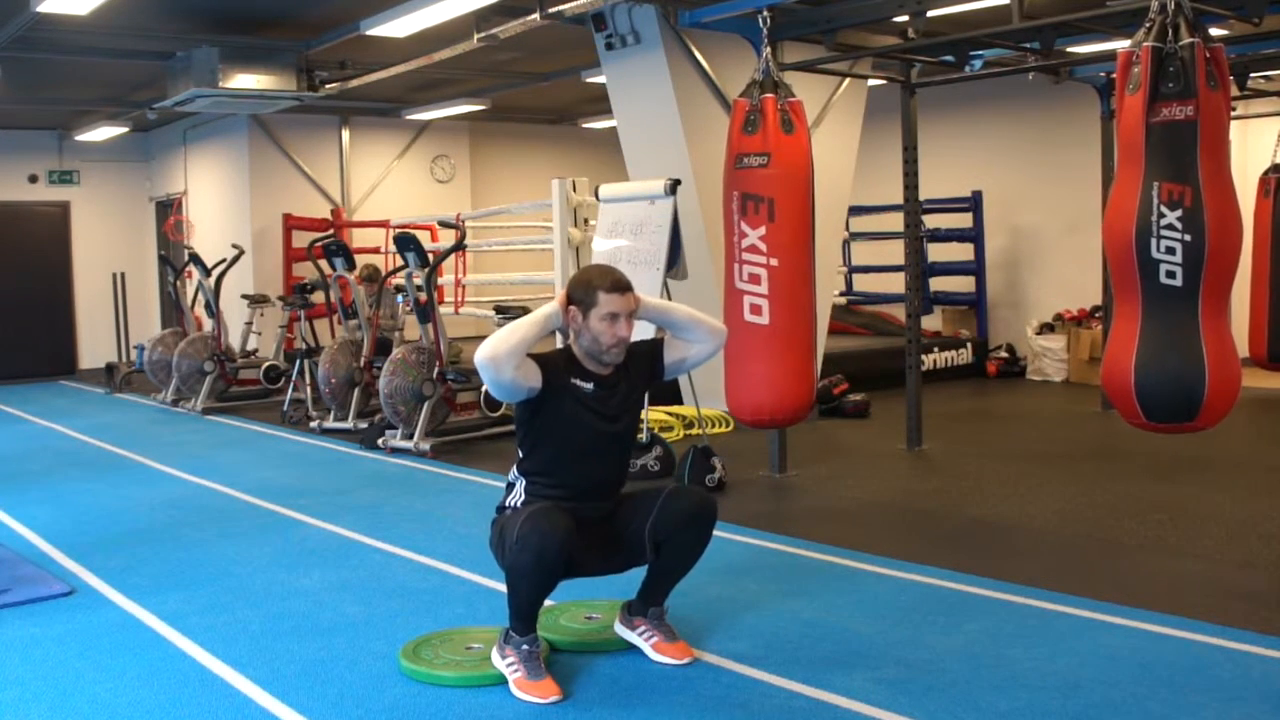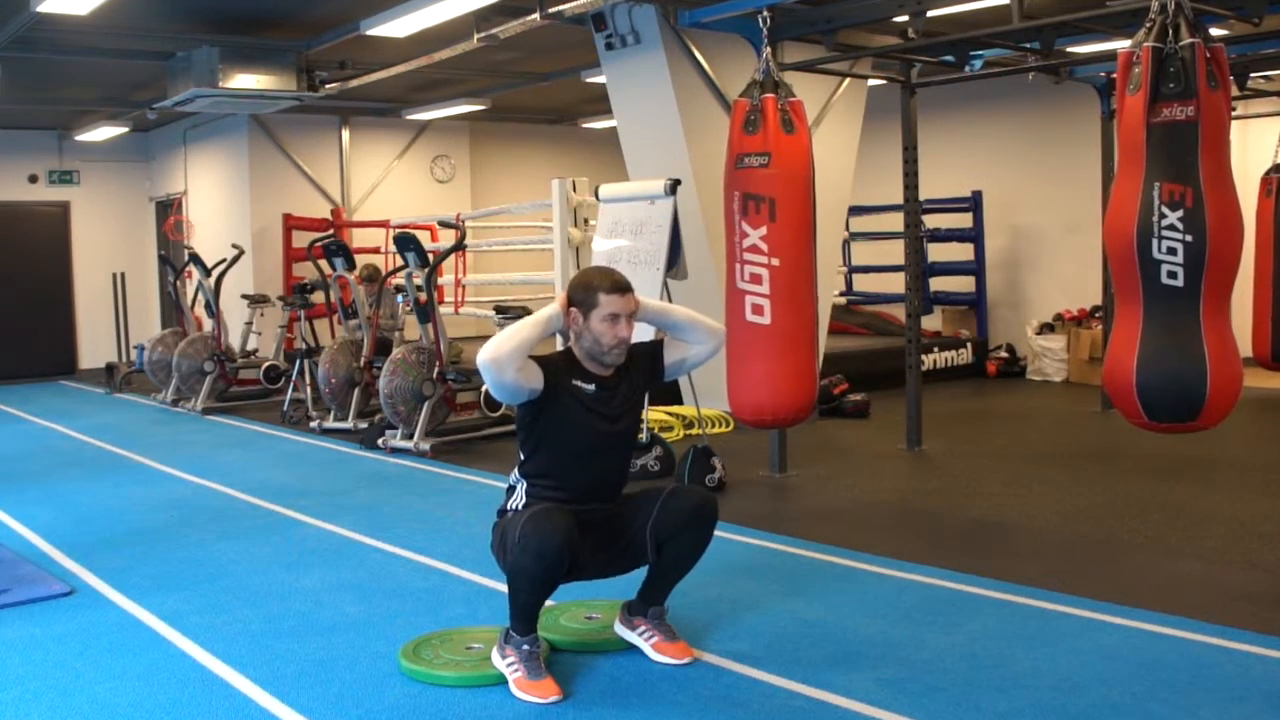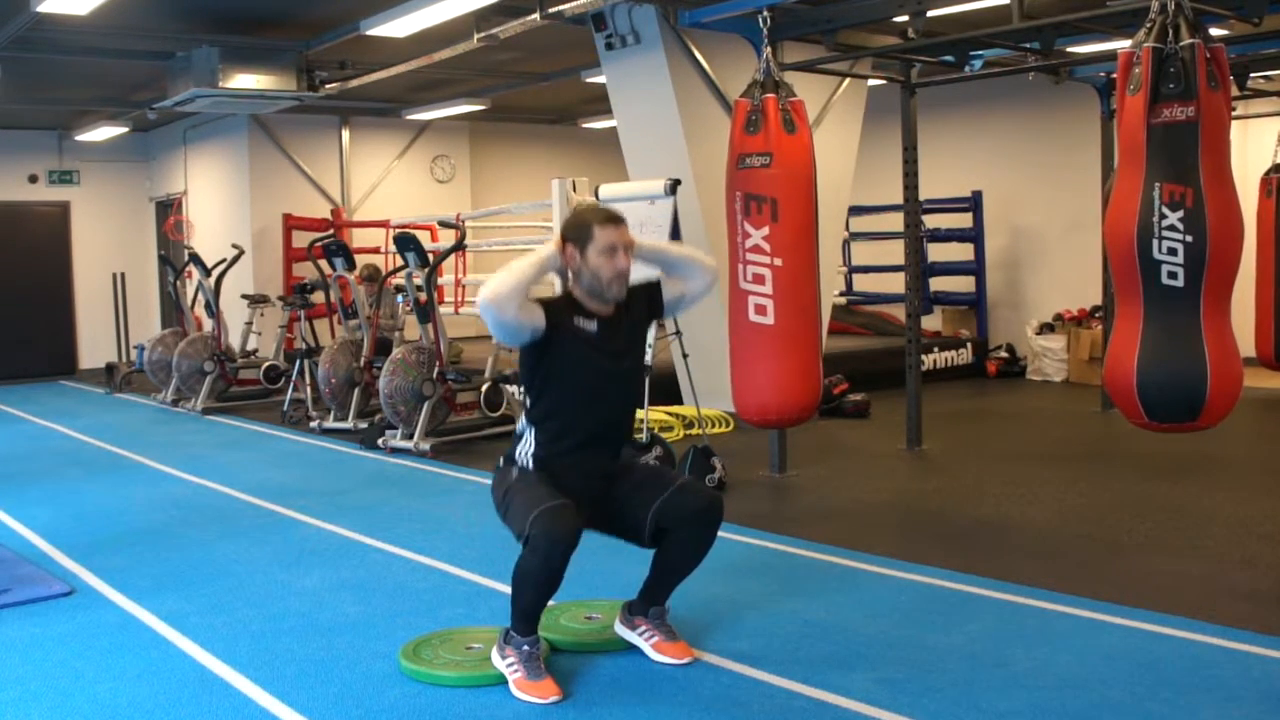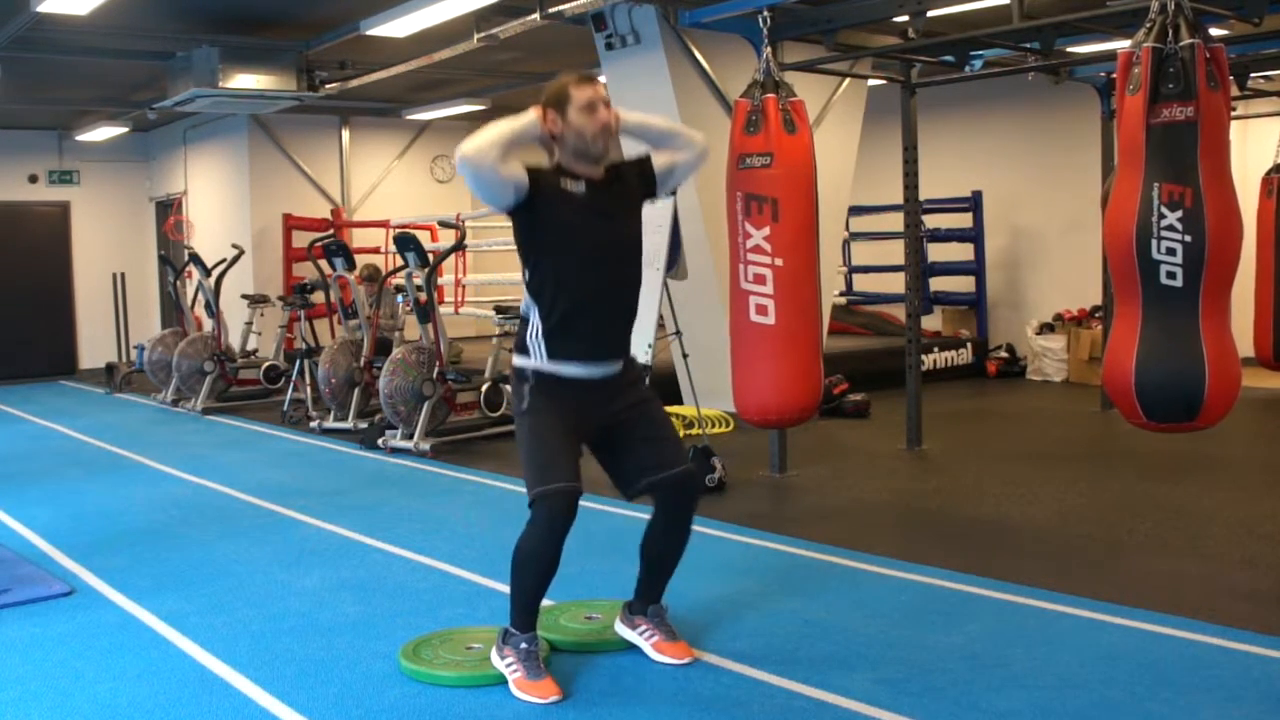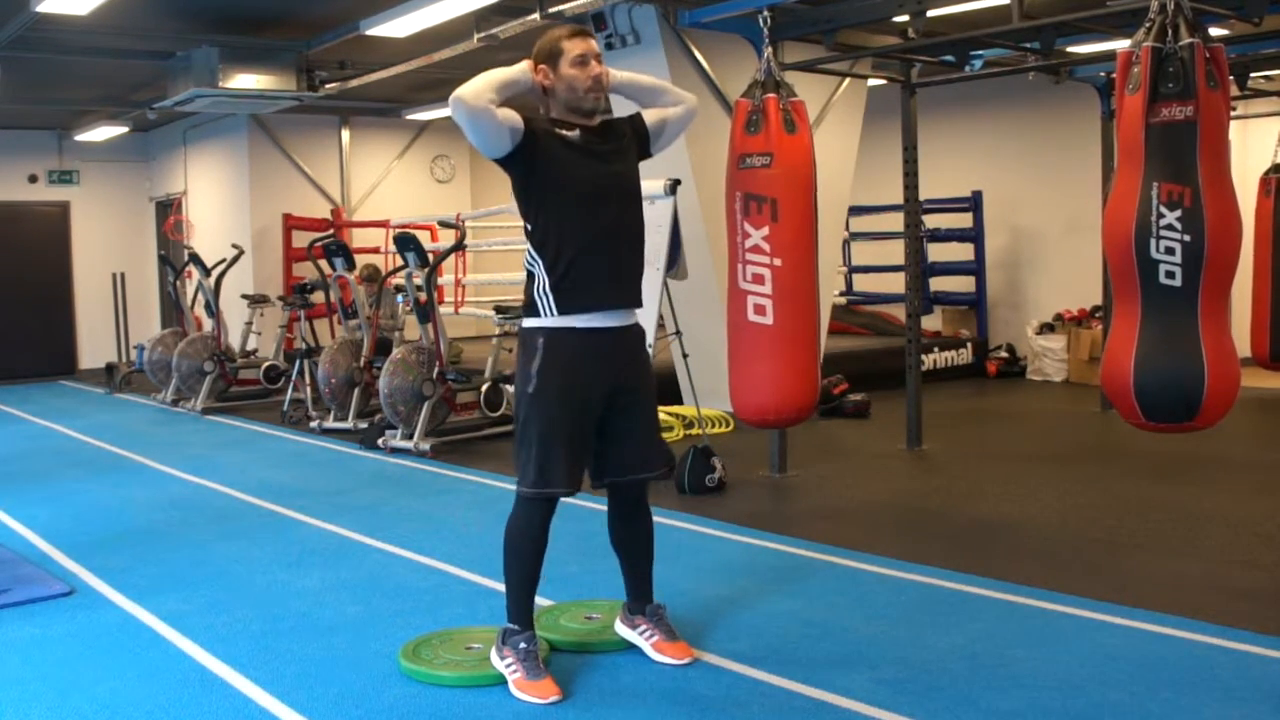
dt=0.4s
person 1, frame 1
left shoulder: (637, 363)
right shoulder: (546, 374)
left elbow: (711, 336)
right elbow: (490, 360)
left wrist: (645, 305)
right wrist: (550, 313)
left hip: (607, 522)
right hip: (533, 522)
left knee: (694, 509)
right knee: (546, 533)
left ankle: (643, 614)
right ankle: (517, 642)
person 1, frame 2
left shoulder: (638, 364)
right shoulder: (547, 377)
left elbow: (711, 337)
right elbow: (493, 362)
left wrist: (644, 308)
right wrist: (551, 314)
left hip: (608, 523)
right hip: (534, 525)
left knee: (696, 508)
right knee: (548, 533)
left ankle: (642, 614)
right ankle: (518, 642)
person 1, frame 3
left shoulder: (636, 306)
right shoulder: (549, 321)
left elbow: (704, 273)
right elbow: (493, 303)
left wrist: (639, 245)
right wrist: (547, 255)
left hip: (608, 475)
right hip: (536, 477)
left knee: (700, 507)
right knee: (557, 530)
left ankle: (644, 614)
right ankle: (518, 642)
person 1, frame 4
left shoulder: (627, 181)
right shoulder: (537, 191)
left elbow: (693, 146)
right elbow: (471, 159)
left wrist: (625, 120)
right wrist: (528, 123)
left hip: (618, 378)
right hip: (547, 381)
left knee: (682, 486)
right knee: (556, 505)
left ankle: (643, 612)
right ankle: (517, 641)
person 1, frame 5
left shoulder: (621, 136)
right shoulder: (532, 140)
left elbow: (685, 103)
right elbow: (466, 103)
left wrist: (617, 79)
right wrist: (522, 72)
left hip: (624, 336)
right hip: (559, 338)
left knee: (630, 486)
right knee: (540, 492)
left ankle: (639, 612)
right ankle: (515, 639)
